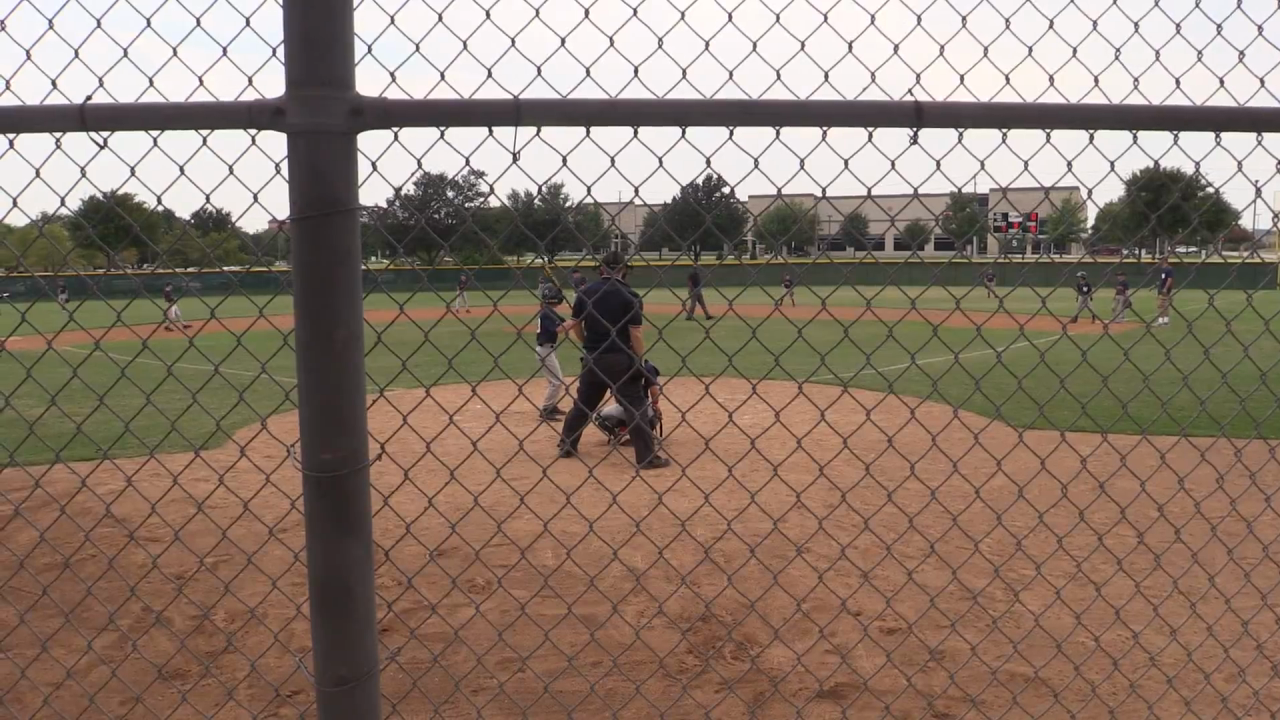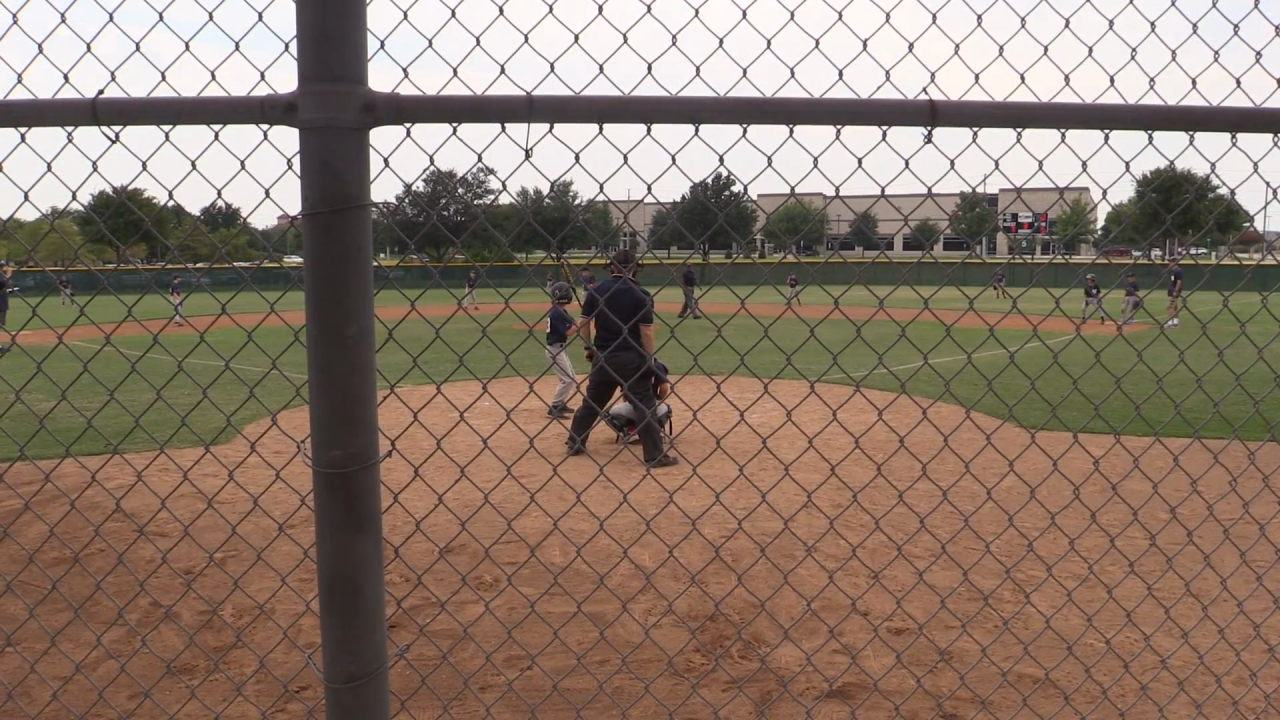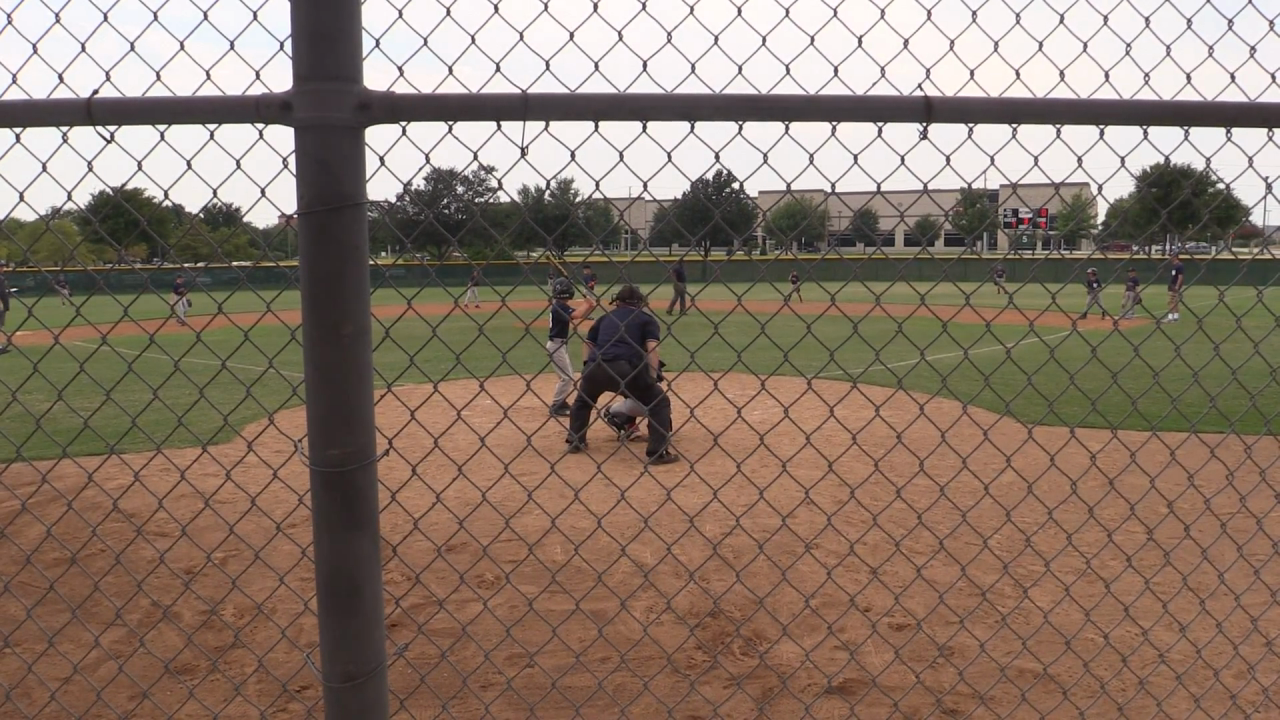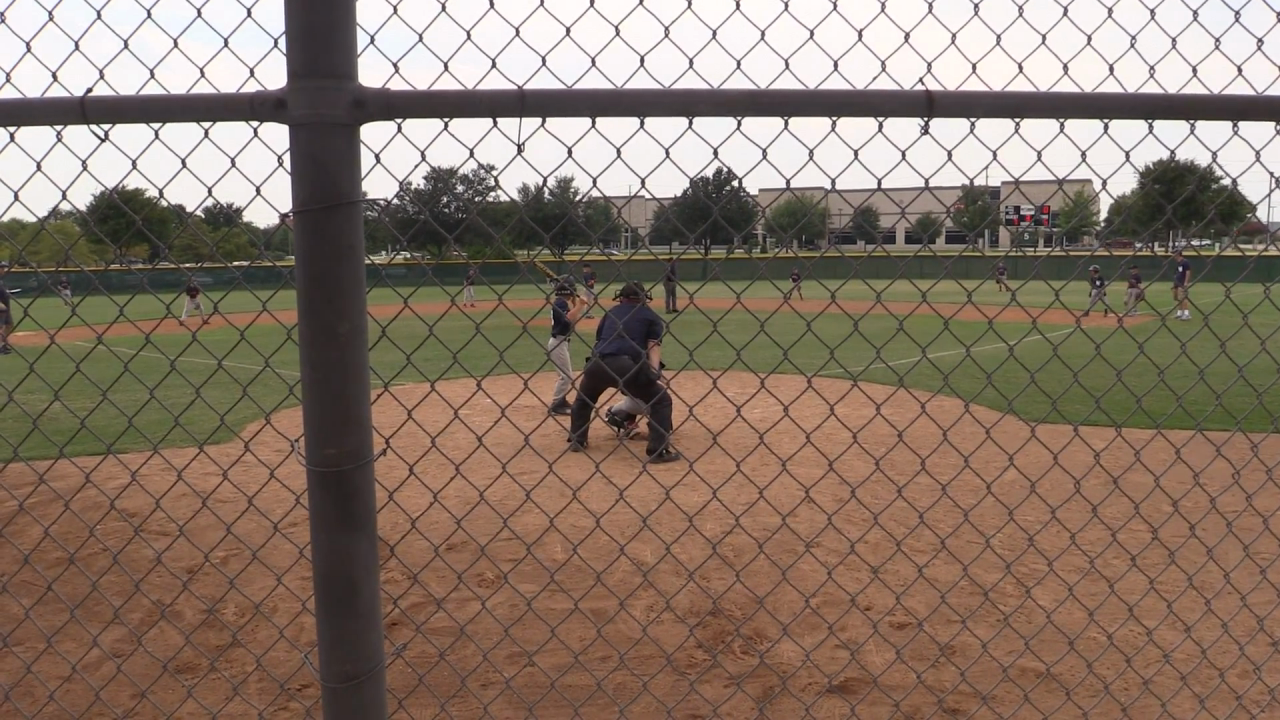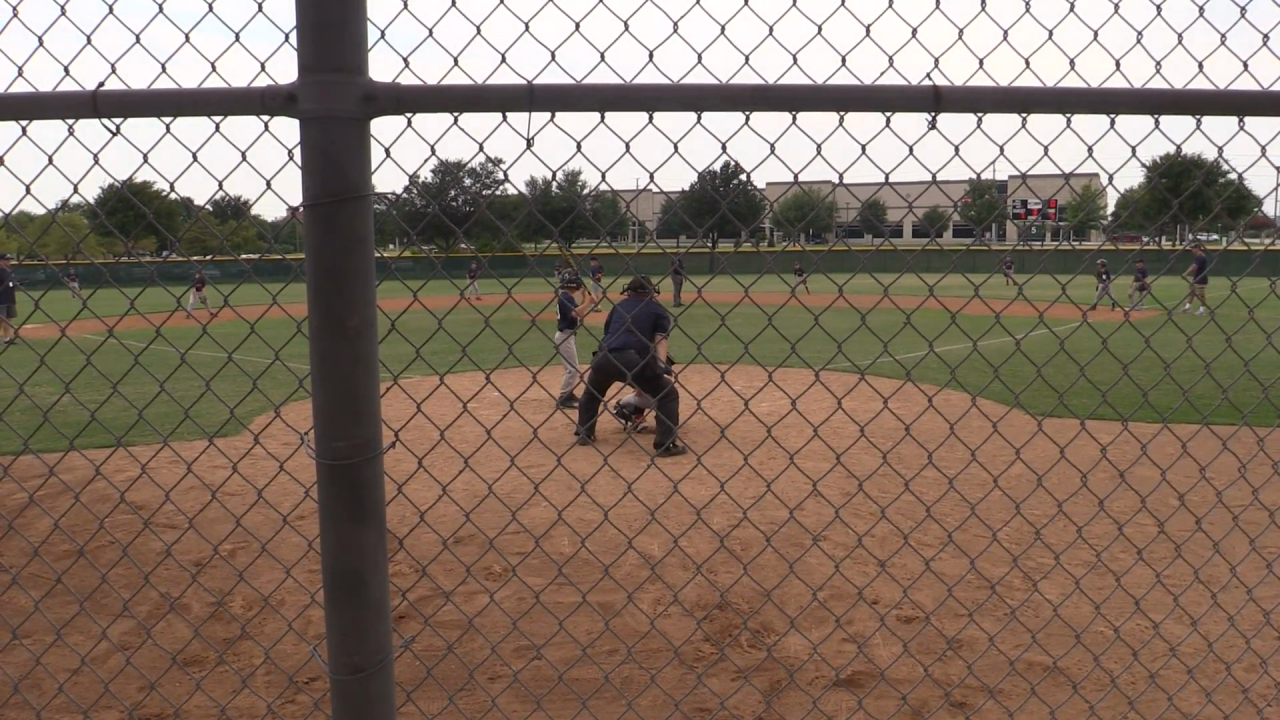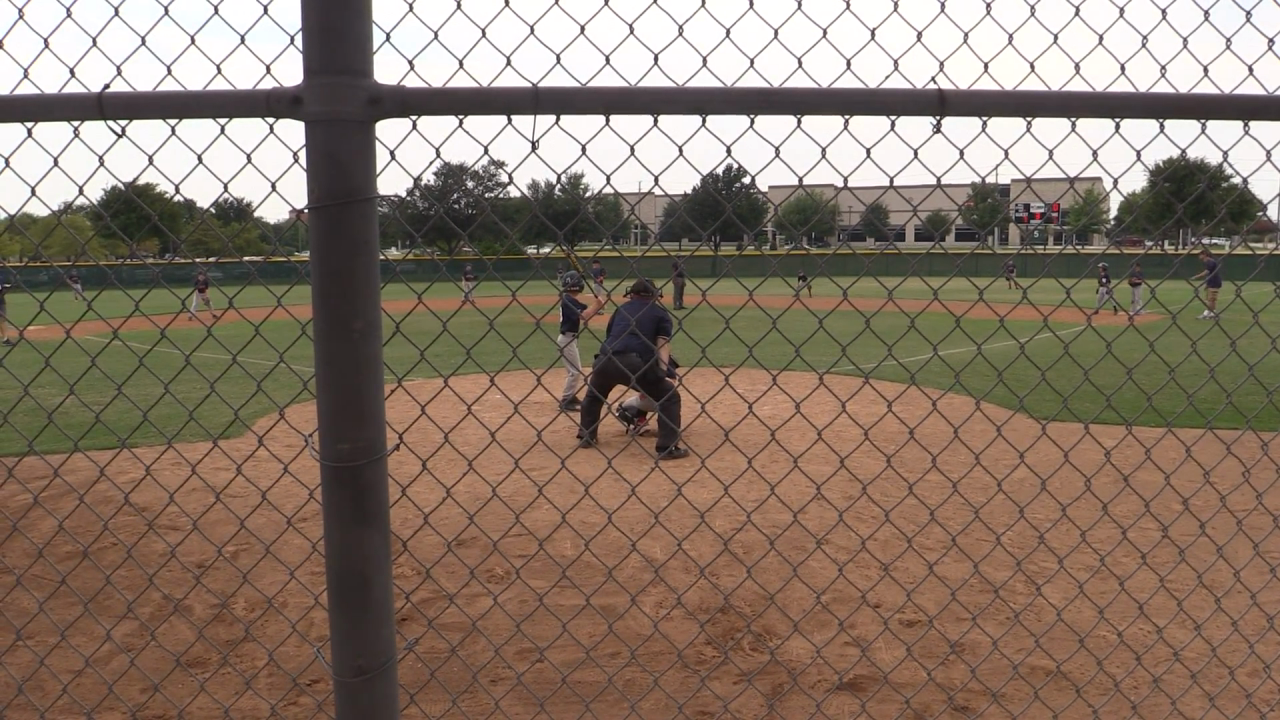
dt=0.7s
person 1, frame 1
left shoulder: (586, 292)
right shoulder: (630, 296)
left elbow: (574, 325)
right elbow: (635, 334)
right wrist: (639, 363)
left hip: (592, 359)
right hip: (620, 360)
left knee: (582, 404)
right knee: (634, 408)
left ankle: (566, 446)
right ankle: (647, 457)
person 1, frame 2
left shoulder: (597, 290)
right shoulder: (640, 295)
left elbow: (584, 323)
right elbow: (646, 332)
left wrist: (589, 347)
right wrist: (649, 361)
left hip: (603, 357)
right hip: (631, 357)
left knee: (592, 402)
right knee: (645, 406)
left ankle: (574, 444)
right ankle: (655, 455)
person 1, frame 3
left shoulder: (606, 317)
right shoulder: (647, 319)
left elbow: (588, 343)
right elbow: (652, 348)
right wrist: (653, 378)
left hip: (595, 368)
right hip: (624, 369)
left knee: (583, 400)
right knee: (660, 402)
left ankle: (575, 441)
right ankle: (659, 452)
person 1, frame 4
left shoulder: (612, 312)
right shoulder: (651, 317)
right elbow: (654, 346)
right wrist: (654, 376)
left hip: (598, 364)
right hip: (626, 365)
left knee: (583, 399)
right knee: (661, 400)
left ankle: (577, 440)
right ankle: (659, 450)
person 1, frame 5
left shoulder: (619, 305)
right shoulder: (658, 310)
right elbow: (660, 340)
right wrist: (661, 370)
left hip: (605, 358)
right hip: (634, 360)
left knee: (592, 392)
right knee: (668, 394)
left ankle: (584, 434)
right ankle: (666, 444)
person 1, frame 6
left shoulder: (622, 308)
right shoulder: (661, 313)
right elbow: (663, 344)
right wrist: (662, 374)
left hip: (606, 361)
right hip: (636, 363)
left knee: (593, 395)
right knee: (670, 397)
left ankle: (586, 436)
right ankle: (668, 448)
